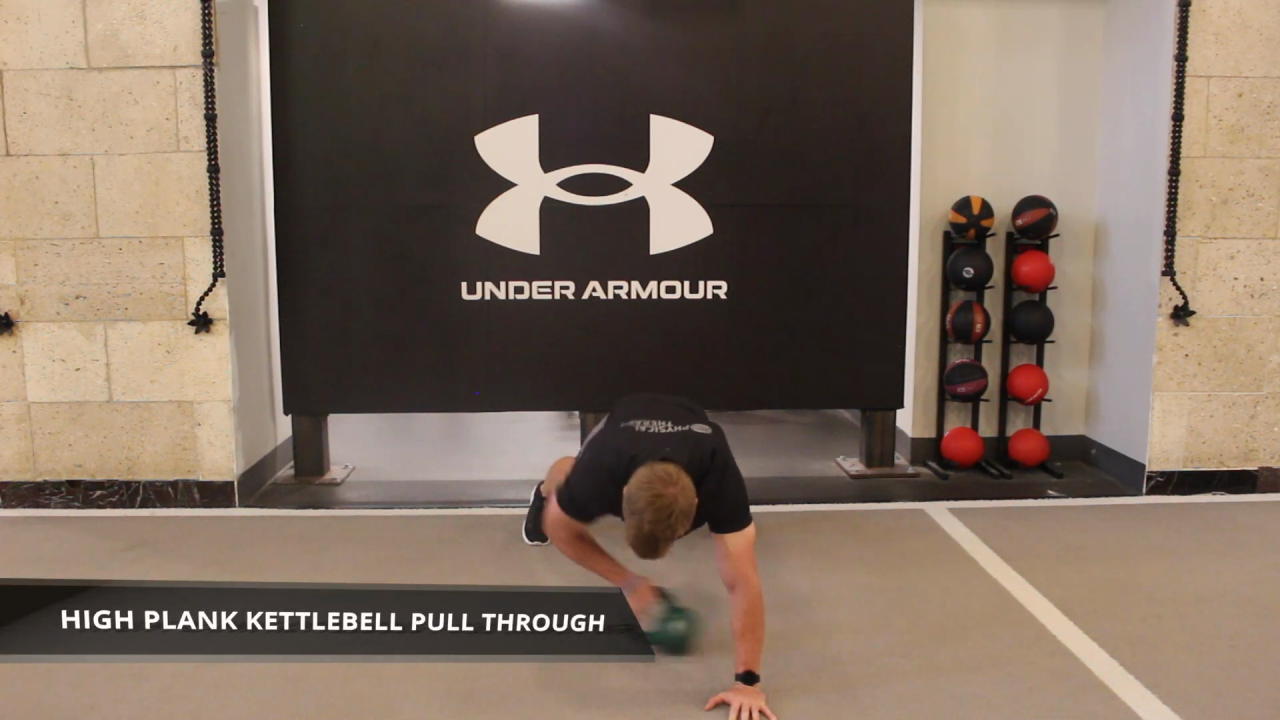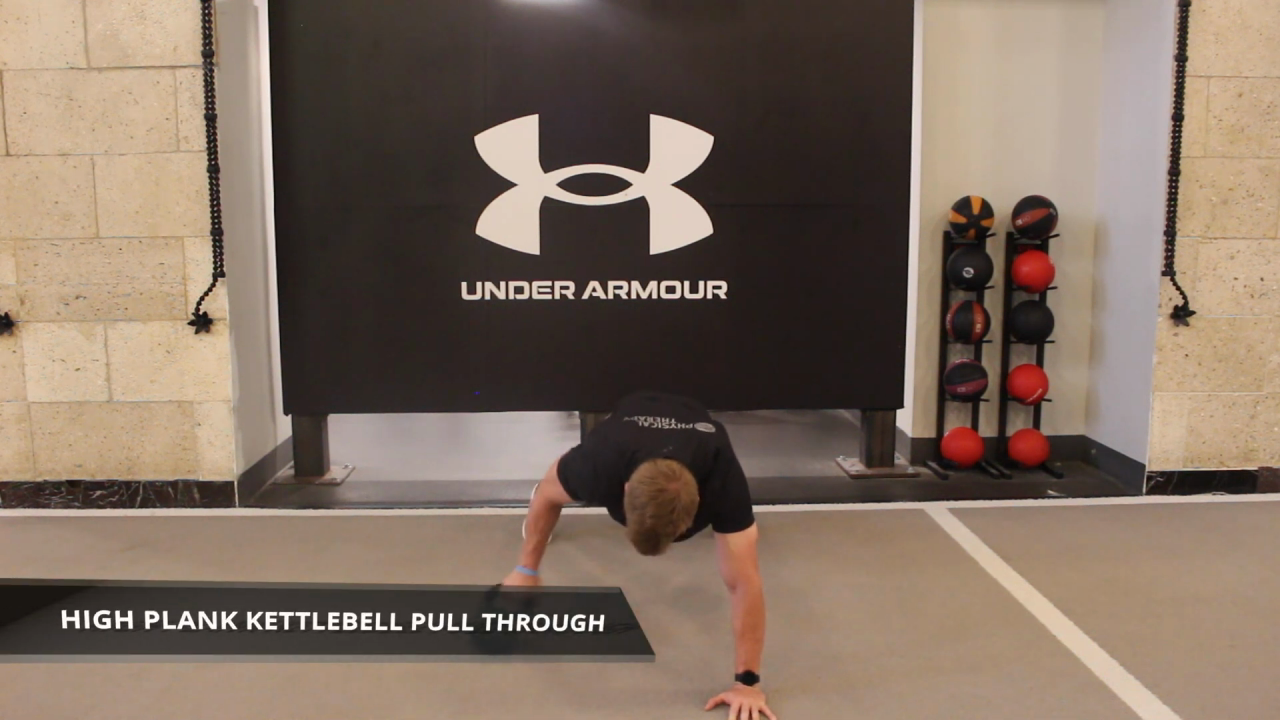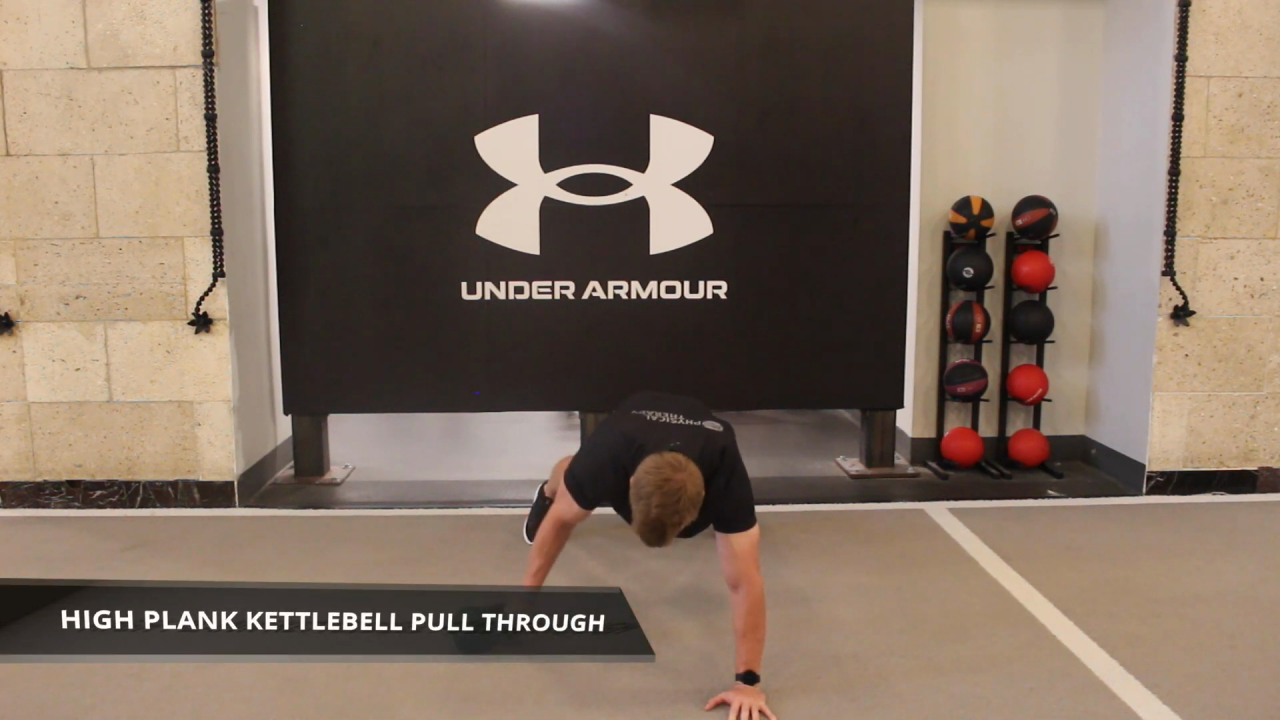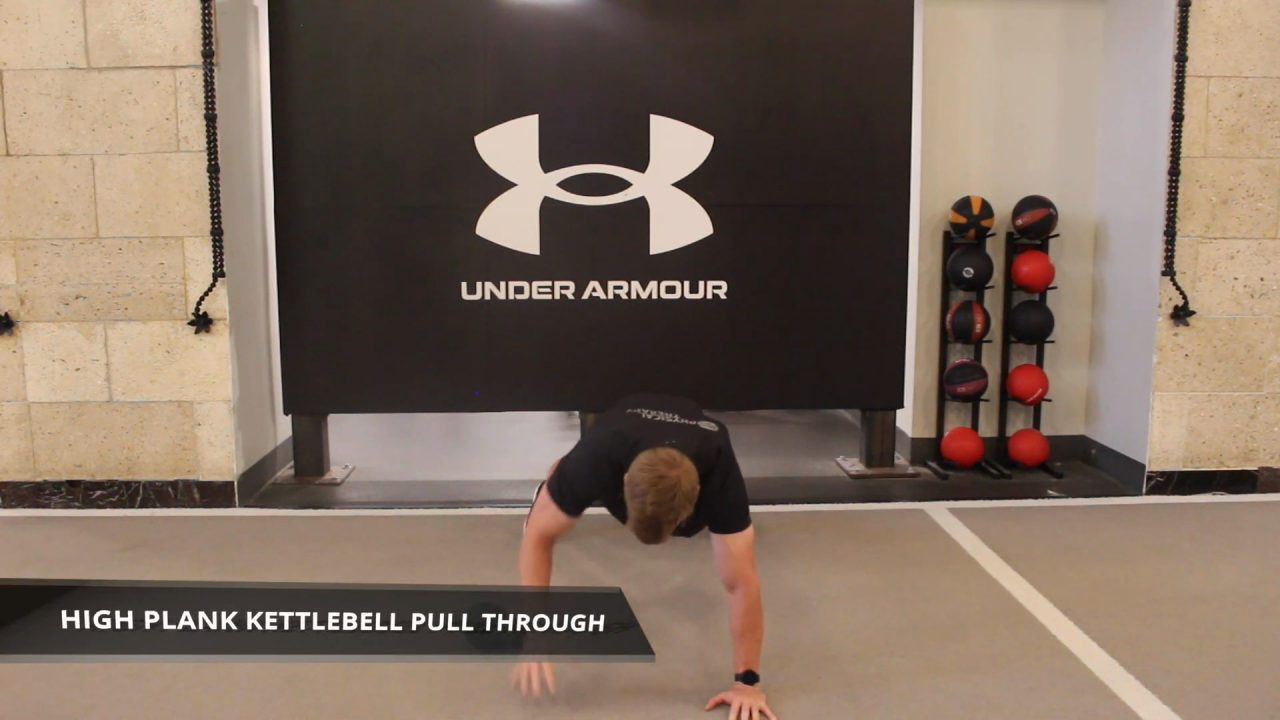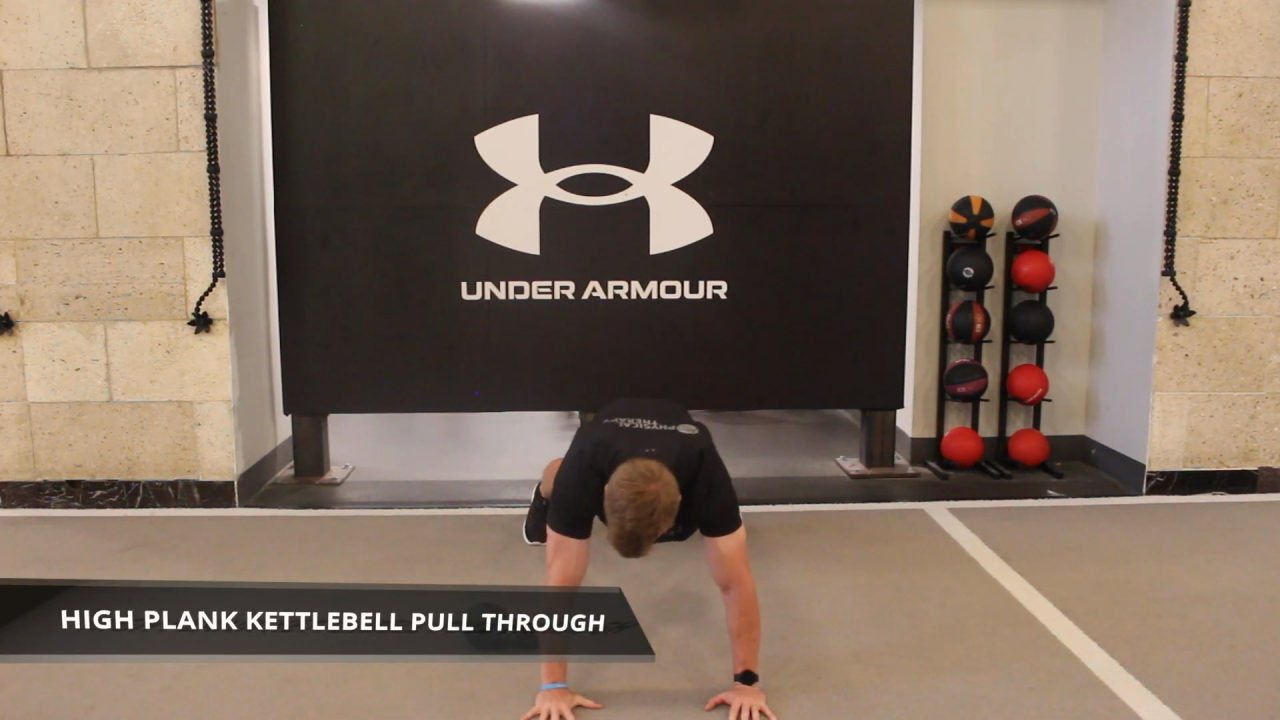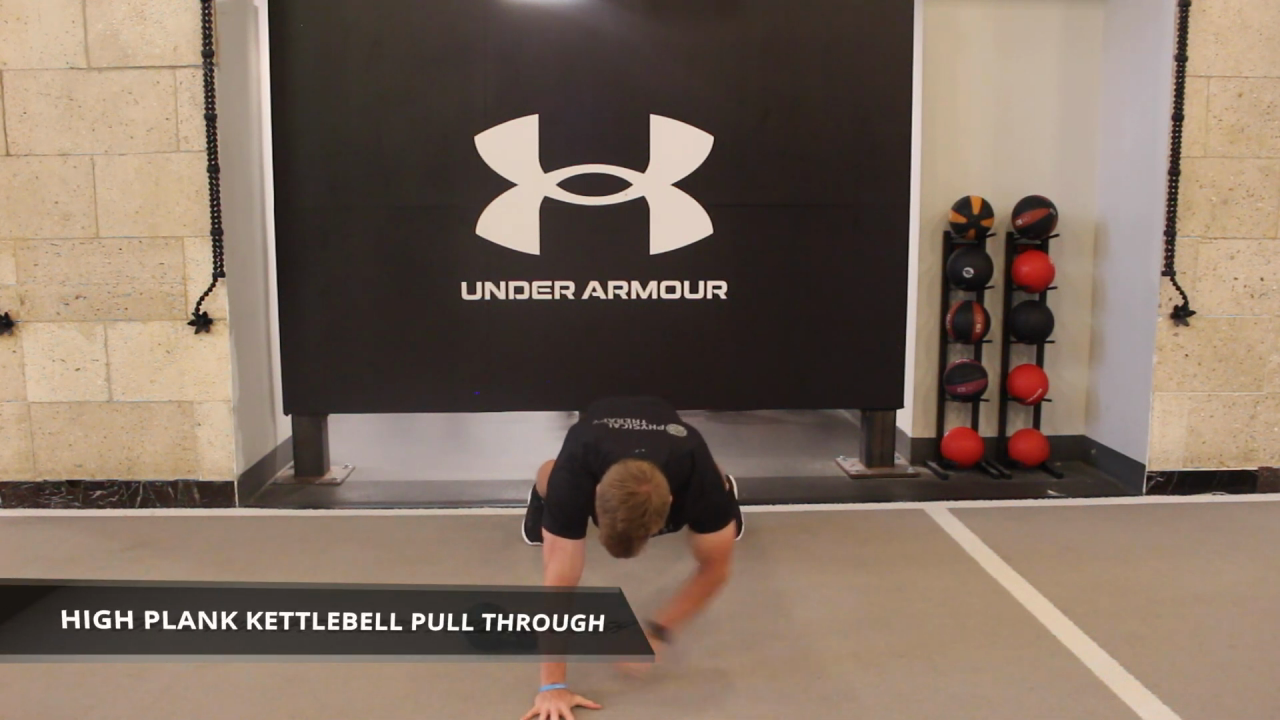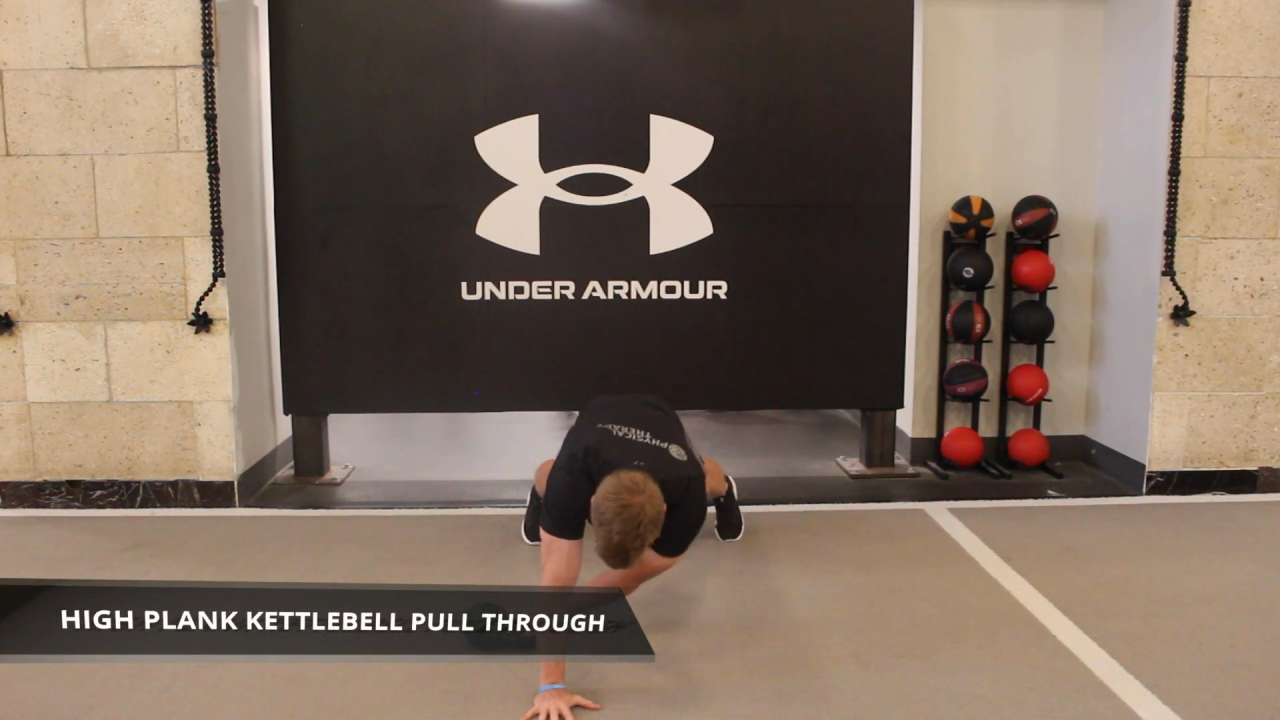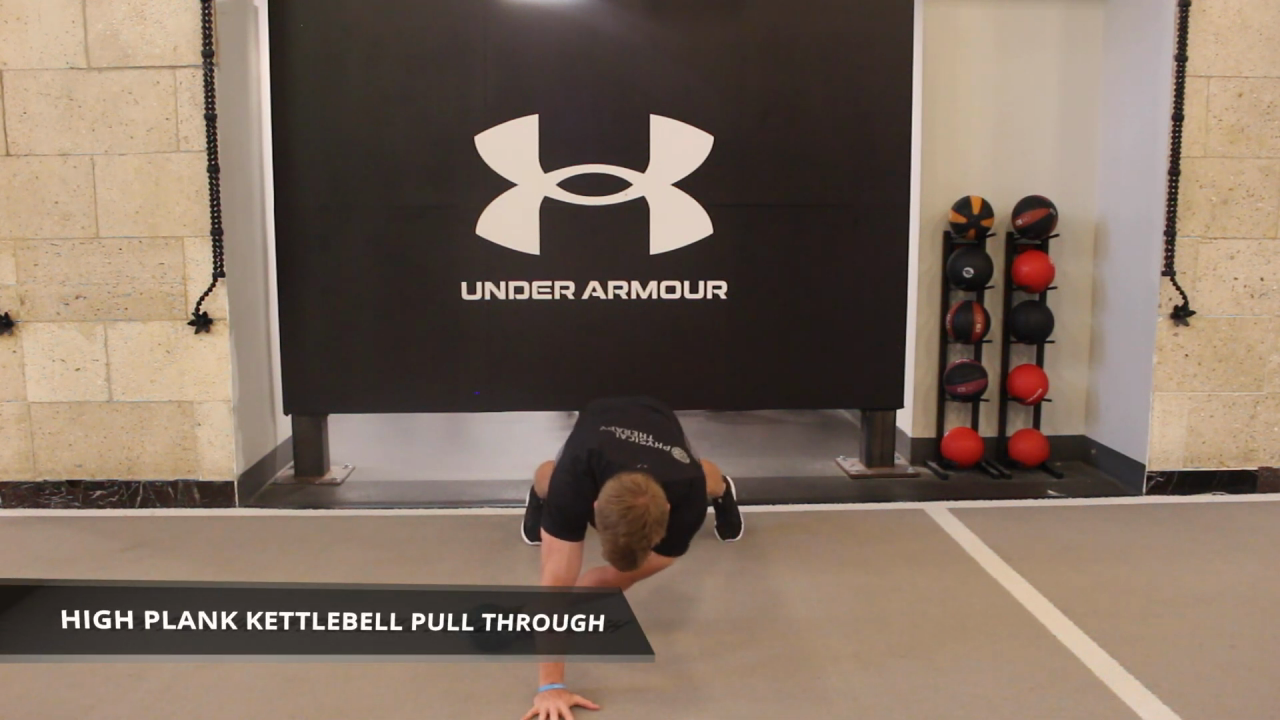
dt=0.3s
person 1, frame 1
left shoulder: (718, 478)
right shoulder: (603, 467)
left elbow: (741, 582)
right elbow: (558, 527)
left wrist: (747, 680)
right wrist: (627, 582)
left hip: (687, 426)
right knee: (572, 481)
right ankle: (544, 492)
person 1, frame 2
left shoulder: (722, 479)
right shoulder: (602, 462)
left elbow: (743, 583)
right elbow: (550, 497)
left wrist: (746, 680)
right wrist: (526, 569)
left hip: (697, 443)
right hip: (631, 424)
right knee: (561, 481)
right ankle: (552, 481)
person 1, frame 3
left shoulder: (725, 476)
right shoulder: (606, 458)
left elbow: (745, 582)
right elbow: (561, 520)
left wrist: (748, 681)
right wrist: (528, 592)
left hip: (699, 444)
right knee: (572, 476)
right ankle: (548, 492)
person 1, frame 4
left shoulder: (719, 474)
right shoulder: (598, 457)
left elbow: (741, 582)
right elbow: (538, 534)
left wrist: (747, 680)
left hip: (694, 444)
right hip: (621, 438)
right ankle: (548, 489)
person 1, frame 5
left shoulder: (704, 476)
right shoulder: (582, 472)
left elbow: (735, 582)
right elbow: (562, 580)
left wrist: (746, 680)
right wrist: (553, 685)
left hip: (678, 446)
right hip: (608, 441)
right ankle: (545, 493)
person 1, frame 6
left shoulder: (693, 473)
right shoulder: (574, 476)
left elbow: (715, 568)
right elbow: (560, 579)
left wrist: (660, 632)
right wrist: (552, 686)
right hip: (600, 427)
left ankle: (724, 488)
right ankle: (542, 493)
person 1, frame 7
left shoulder: (687, 494)
right shoulder: (571, 478)
left elbow: (631, 576)
right elbow: (557, 579)
right wrist: (551, 686)
left ankle: (724, 489)
person 1, frame 8
left shoulder: (686, 493)
right shoulder: (574, 480)
left elbow: (625, 575)
right elbow: (556, 580)
right wrist: (550, 685)
right hip: (598, 421)
left ankle: (720, 489)
right ankle: (540, 493)
